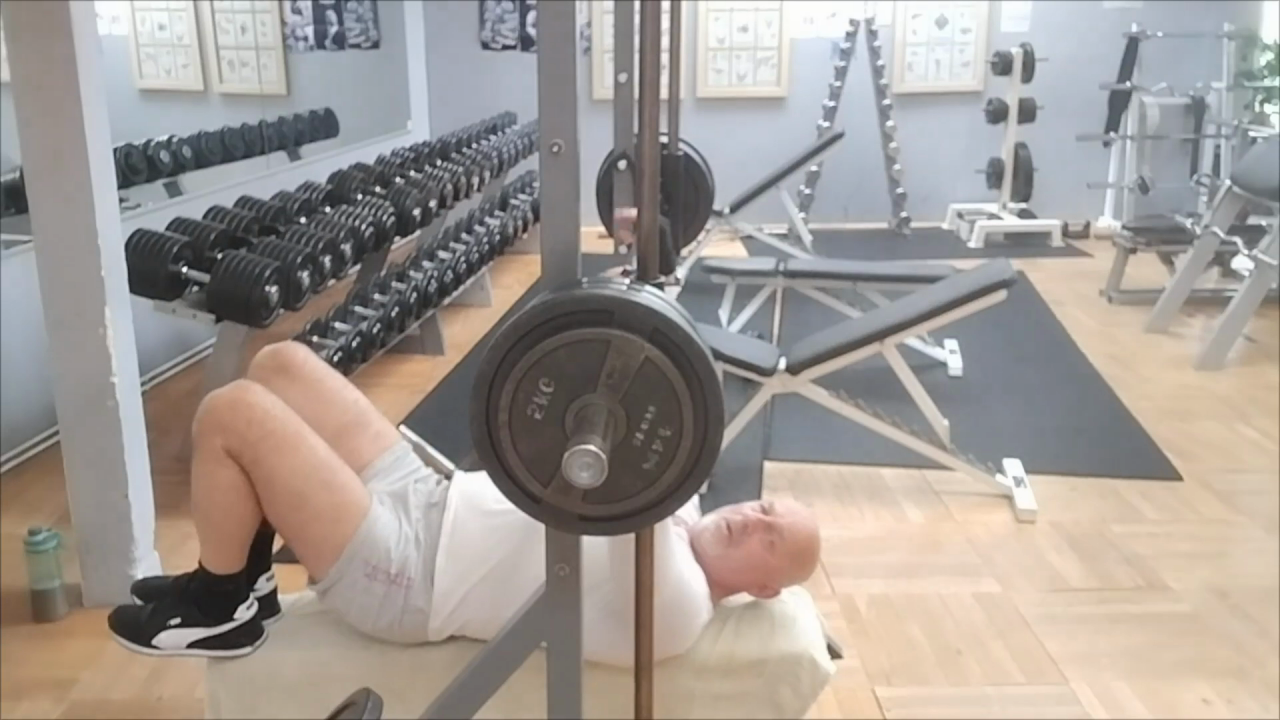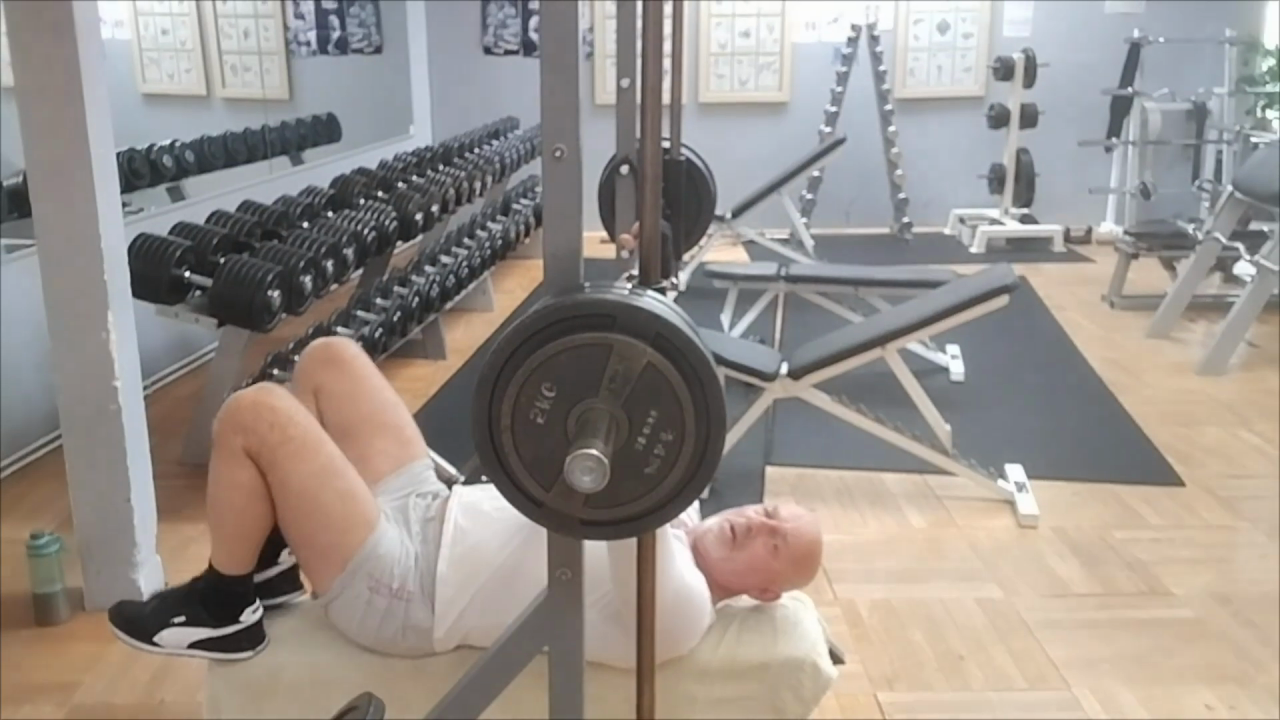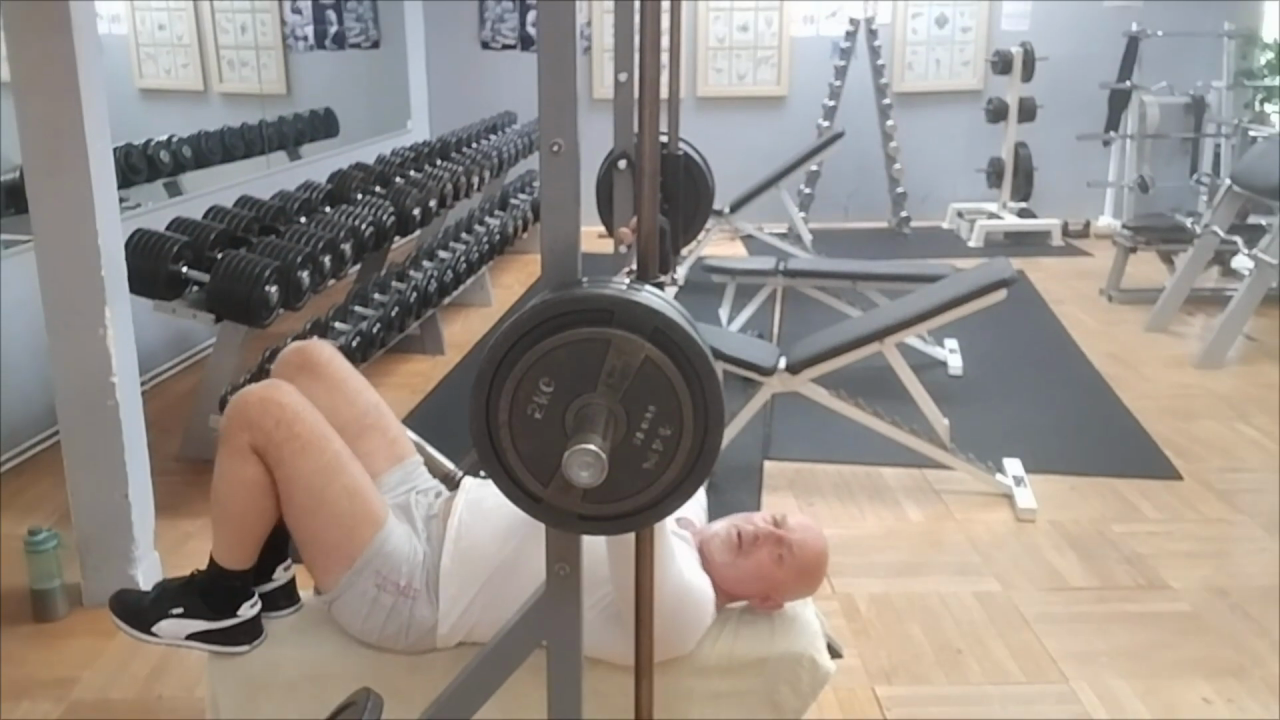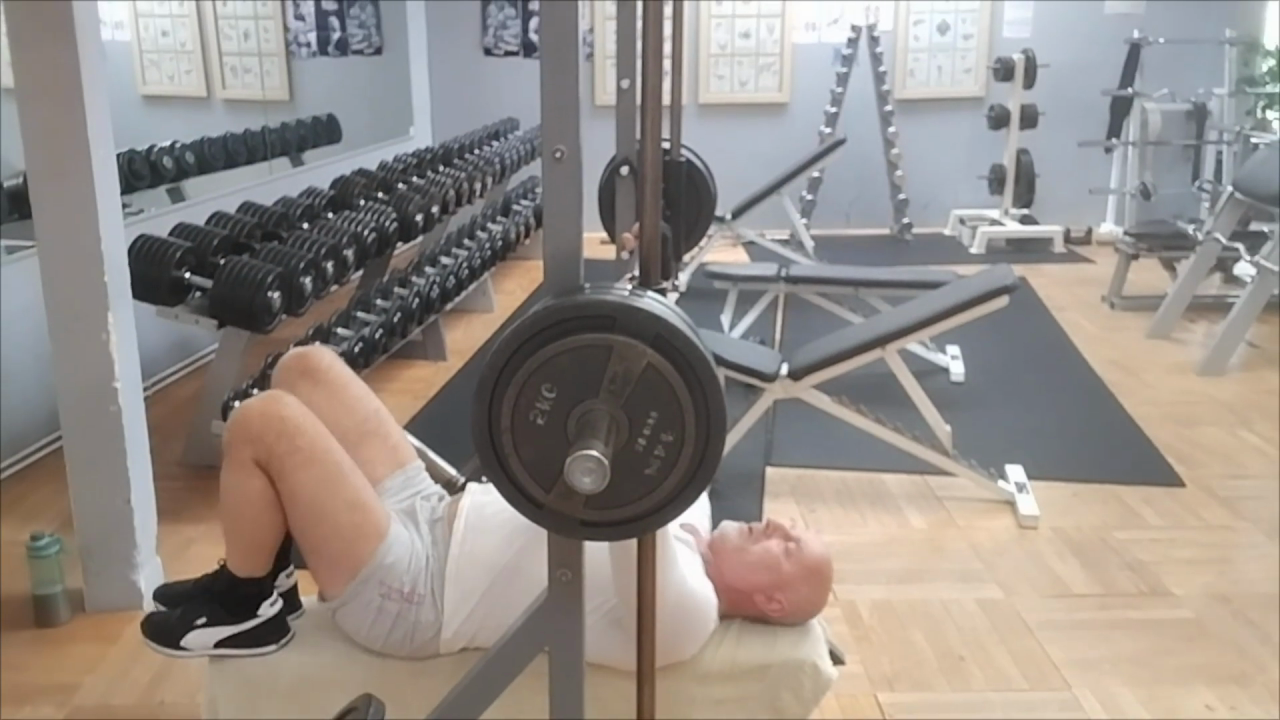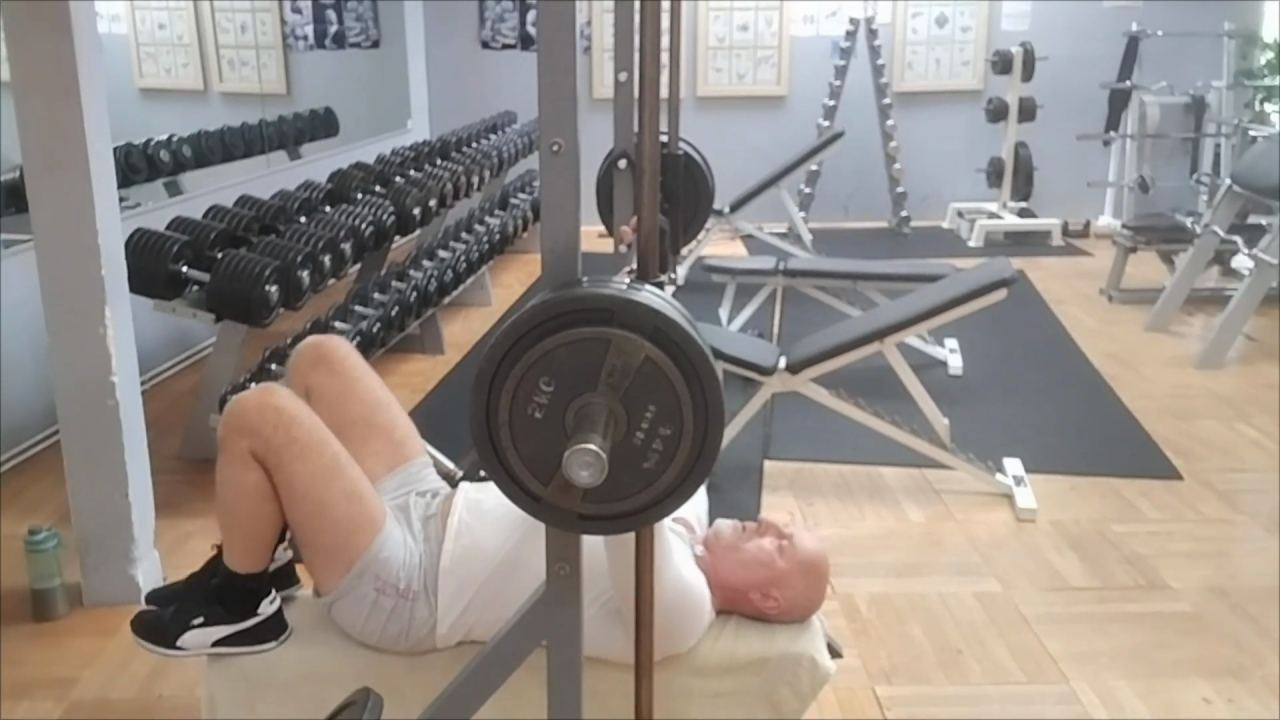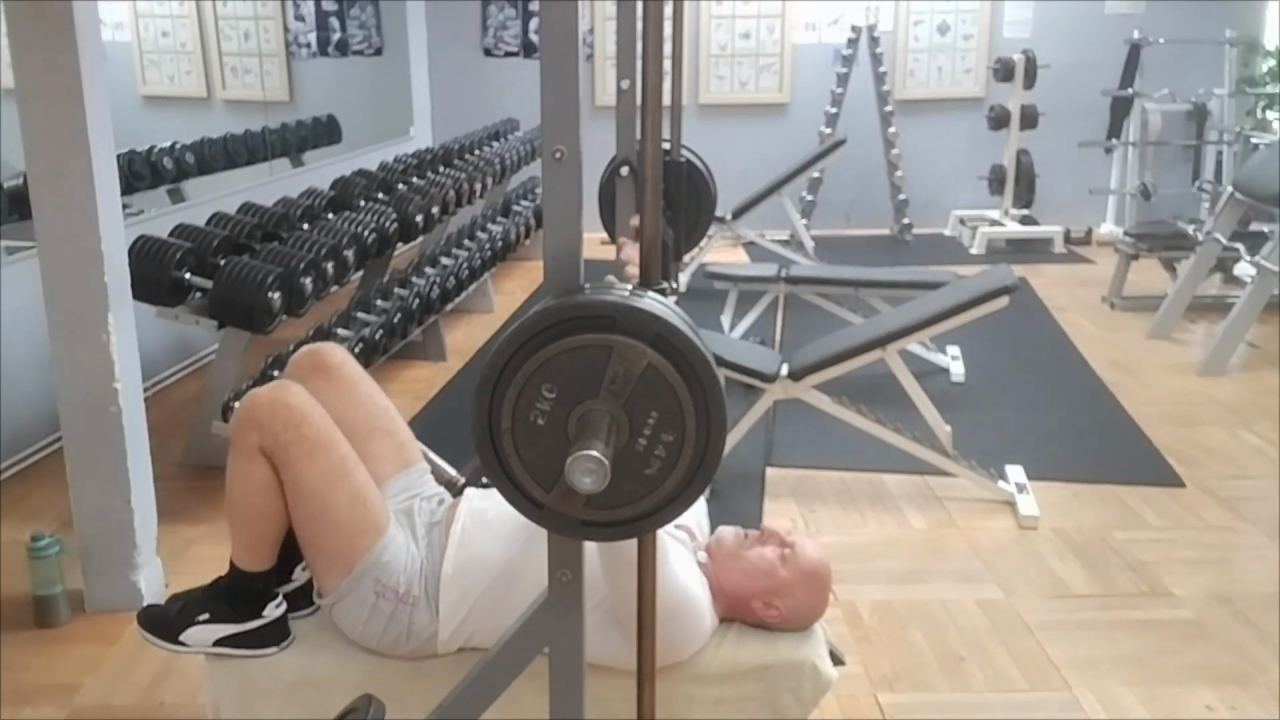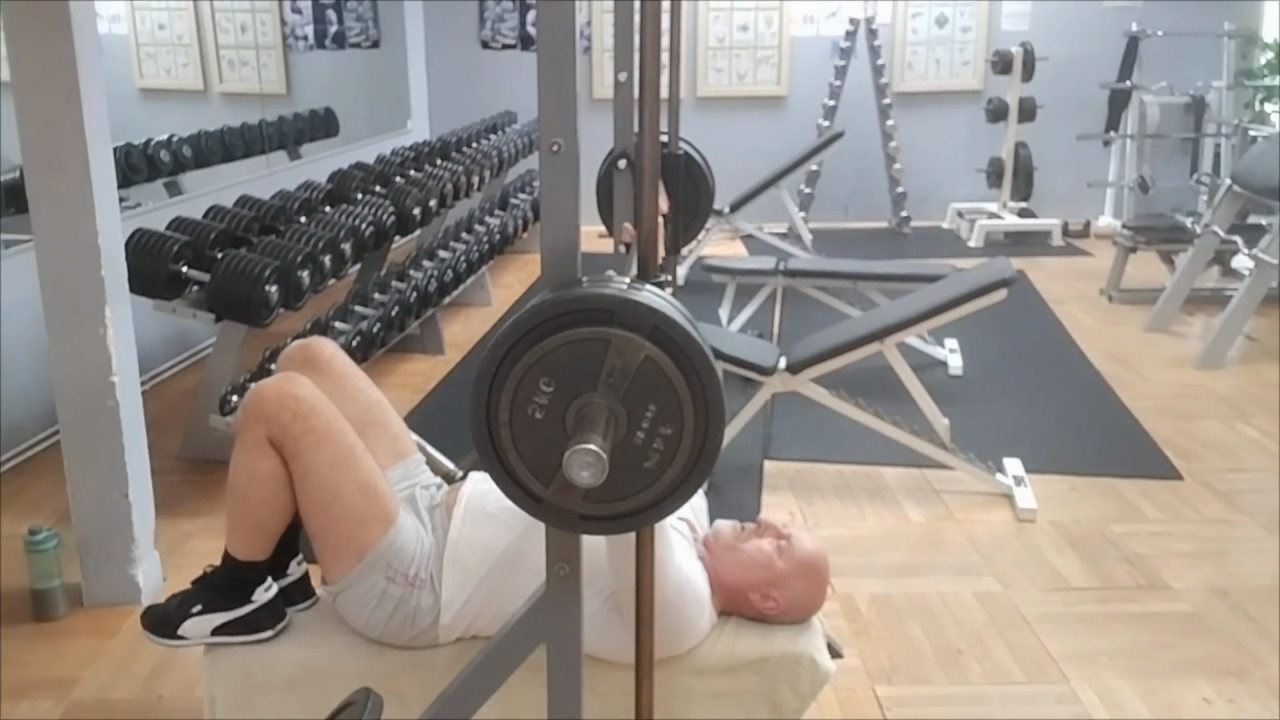
dt=0.4s
person 1, frame 1
left shoulder: (674, 624)
right shoulder: (681, 508)
left hip: (396, 582)
right hip: (423, 512)
left knee: (227, 410)
right knee: (276, 361)
left ankle: (215, 596)
right ankle: (240, 578)
person 1, frame 2
left shoulder: (678, 607)
right shoulder: (685, 514)
left hip: (398, 594)
right hip: (426, 517)
left knee: (251, 413)
right knee: (329, 357)
left ankle: (224, 612)
right ankle: (264, 566)
person 1, frame 3
left shoulder: (681, 606)
right shoulder: (688, 510)
left hip: (401, 588)
right hip: (427, 513)
left knee: (258, 410)
right knee: (305, 360)
left ankle: (221, 604)
right ankle: (264, 572)
person 1, frame 4
left shoulder: (682, 610)
right shoulder: (691, 523)
left hip: (404, 597)
right hip: (430, 518)
left knee: (261, 422)
right knee: (305, 367)
left ankle: (241, 609)
right ankle: (261, 577)
person 1, frame 5
left shoulder: (678, 607)
right shoulder: (688, 513)
left hip: (398, 589)
right hip: (429, 513)
left knee: (255, 414)
right knee: (320, 356)
left ankle: (239, 606)
right ankle: (258, 559)
person 1, frame 6
left shoulder: (677, 615)
right shoulder: (688, 521)
left hip: (402, 594)
right hip: (435, 521)
left knee: (269, 410)
right knee: (318, 363)
left ankle: (246, 604)
right ankle: (284, 570)
person 1, frame 7
left shoulder: (680, 611)
right shoulder: (689, 515)
left hip: (406, 588)
right hip: (436, 512)
left knee: (276, 402)
right knee: (309, 356)
left ankle: (240, 597)
right ankle: (275, 569)
